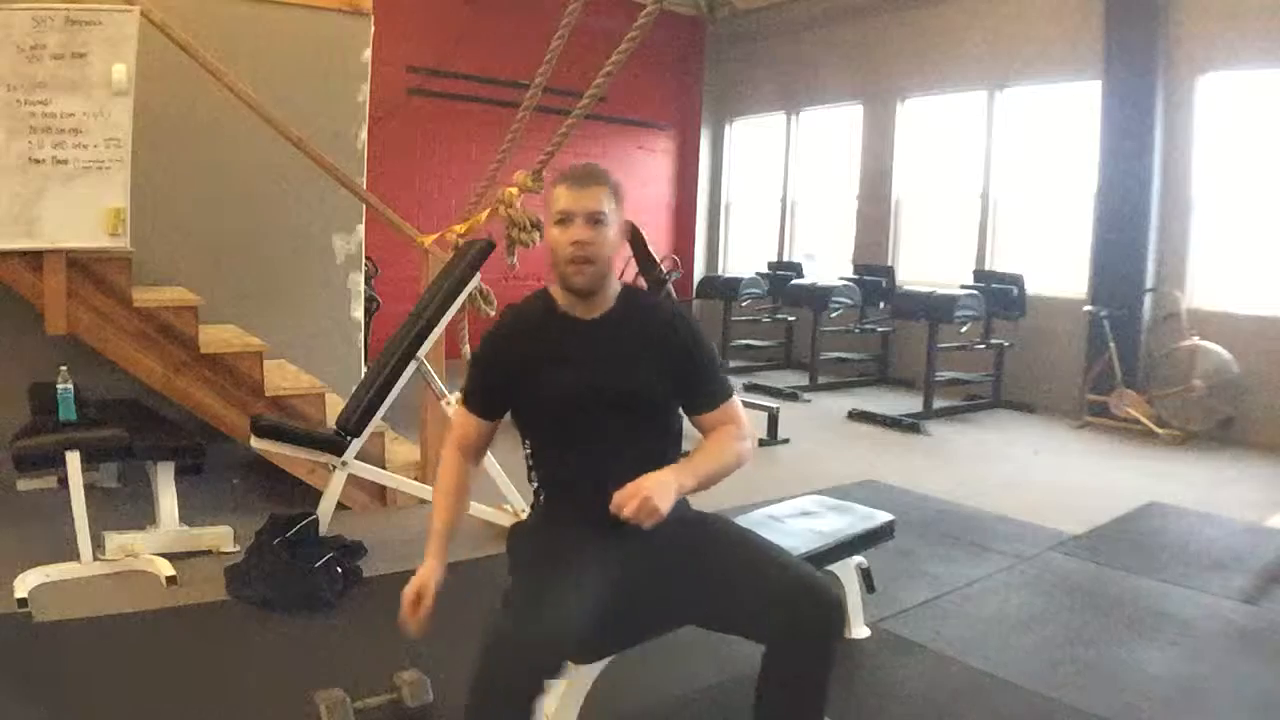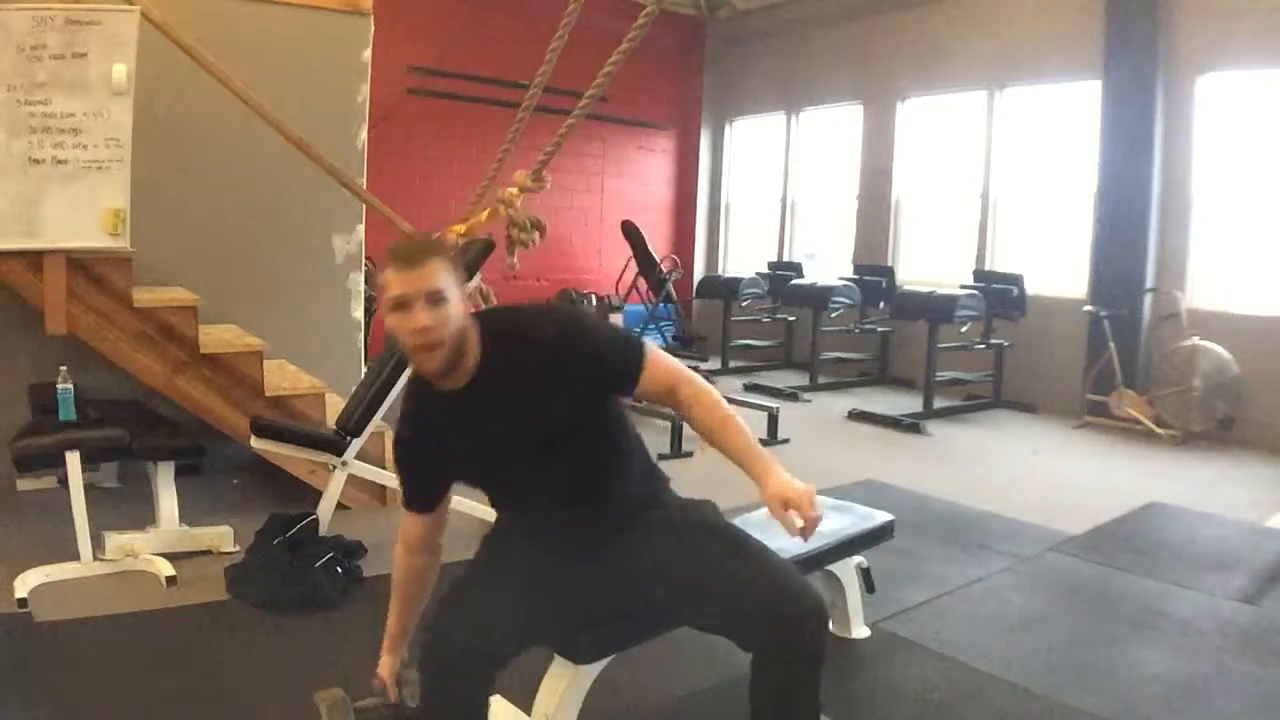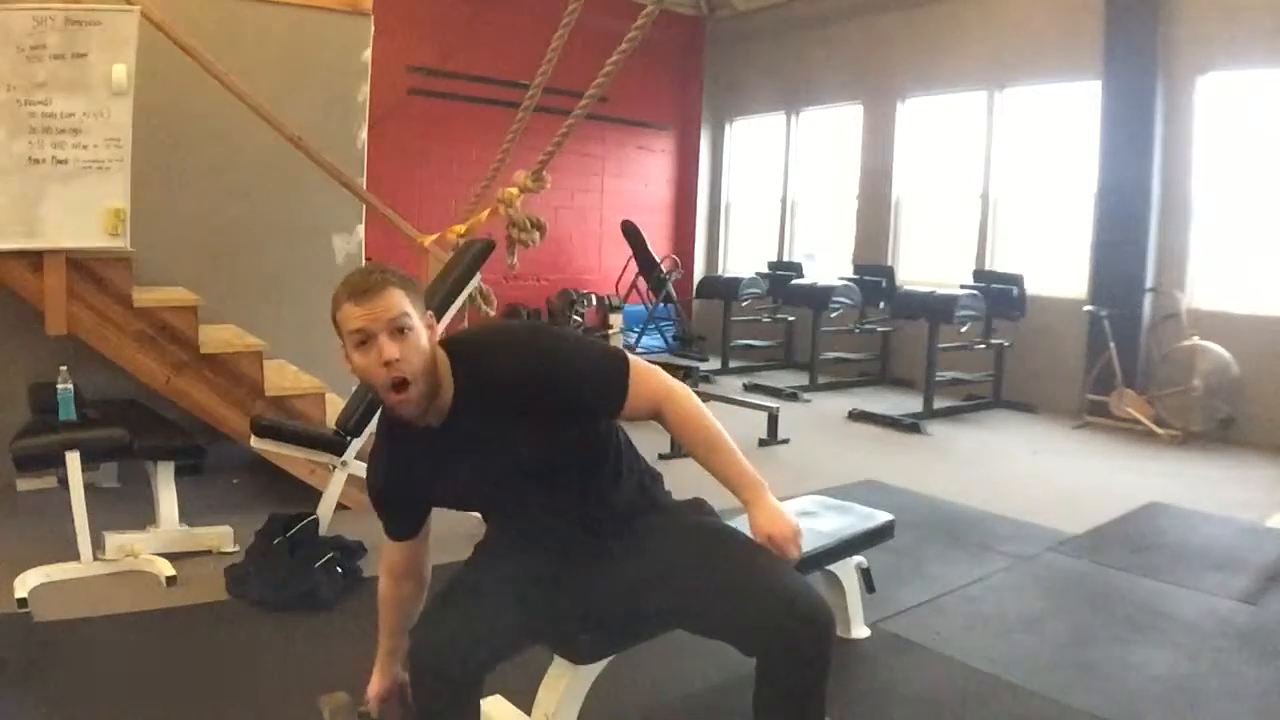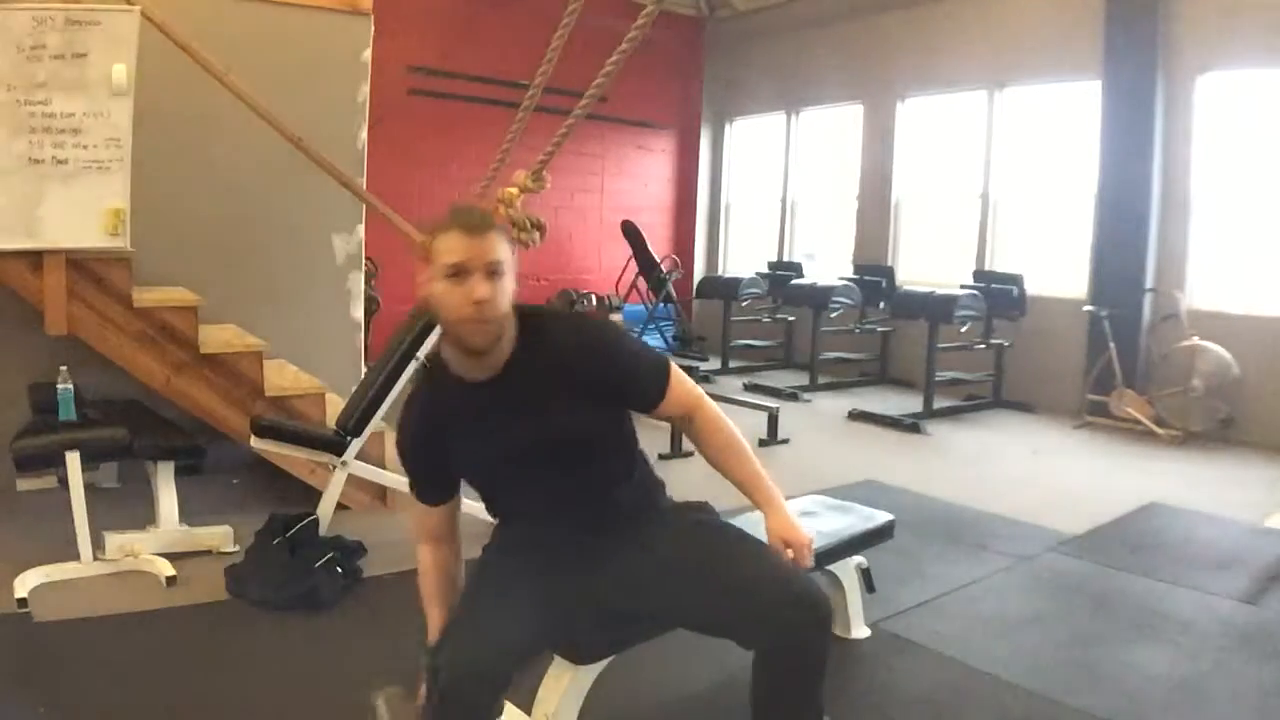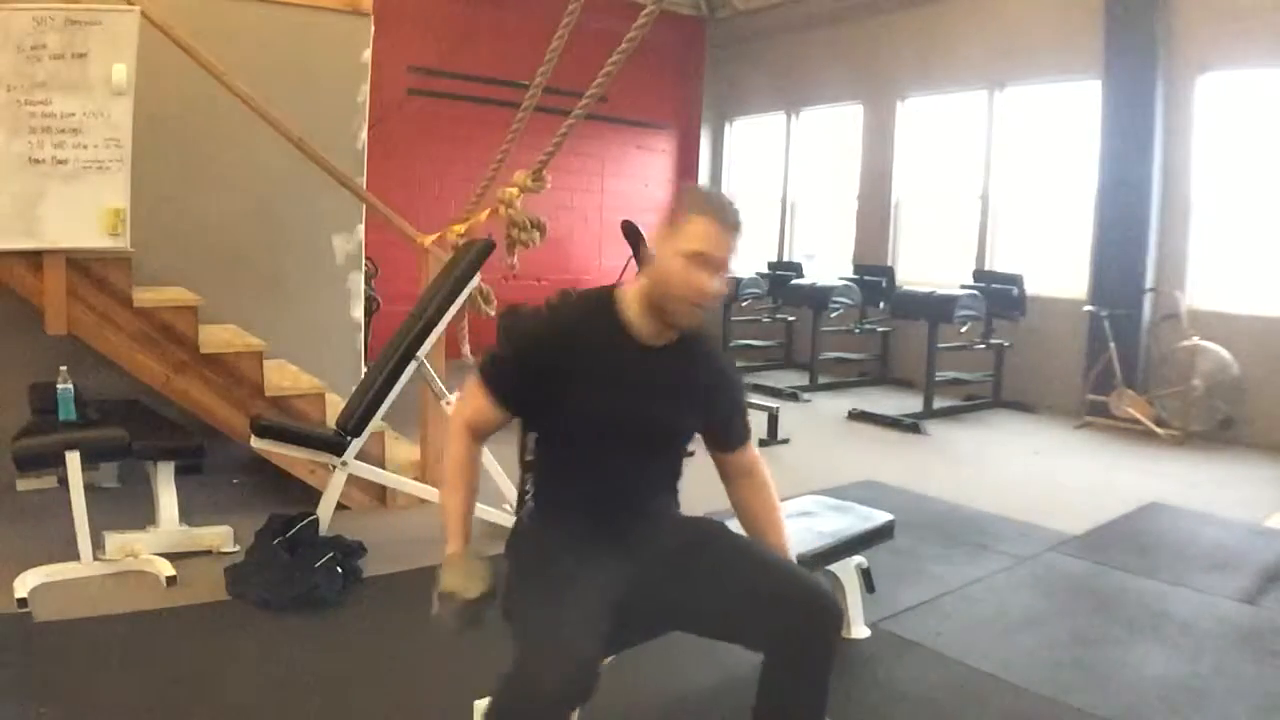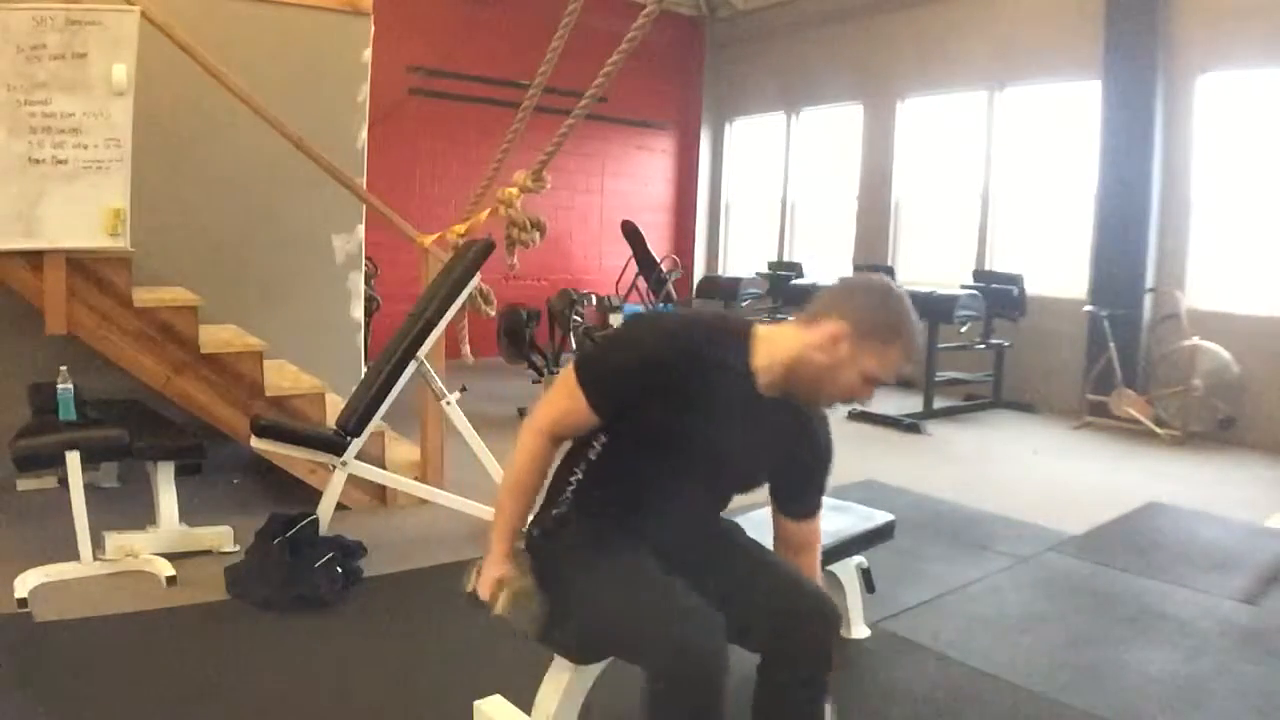
dt=0.4s
person 1, frame 1
left shoulder: (668, 327)
right shoulder: (514, 337)
left elbow: (734, 433)
right elbow: (463, 446)
left wrist: (674, 478)
right wrist: (433, 559)
left hip: (661, 526)
right hip: (567, 531)
left knee: (816, 606)
right knee: (529, 642)
person 1, frame 2
left shoulder: (551, 337)
right shoulder: (422, 425)
left elbow: (680, 385)
right elbow: (418, 545)
left wrist: (767, 471)
right wrist: (394, 646)
left hip: (641, 522)
right hip: (538, 546)
left knee: (797, 614)
right knee: (452, 647)
person 1, frame 3
left shoulder: (522, 359)
right shoulder: (395, 456)
left elbow: (664, 396)
right elbow: (403, 572)
left wrist: (757, 497)
right wrist: (387, 664)
left hip: (639, 527)
right hip: (530, 556)
left knee: (802, 622)
right knee: (436, 655)
person 1, frame 4
left shoulder: (580, 343)
right shoulder: (428, 412)
left elbow: (692, 408)
right elbow: (436, 539)
left wrist: (773, 507)
right wrist: (441, 646)
left hip: (643, 530)
right hip: (534, 556)
left knee: (800, 607)
right knee: (461, 675)
person 1, frame 5
left shoulder: (708, 367)
right shoulder: (558, 332)
left elbow: (743, 470)
right elbow: (466, 427)
left wrist: (785, 577)
right wrist: (457, 550)
left hip: (659, 537)
right hip: (562, 543)
left knee: (811, 613)
right knee: (554, 676)
person 1, frame 6
left shoulder: (803, 431)
right shoulder: (674, 346)
left elbow: (798, 545)
right elbow: (546, 427)
left wrist: (811, 682)
right wrist: (500, 555)
right hip: (585, 540)
left knee: (811, 622)
right knee: (691, 641)
